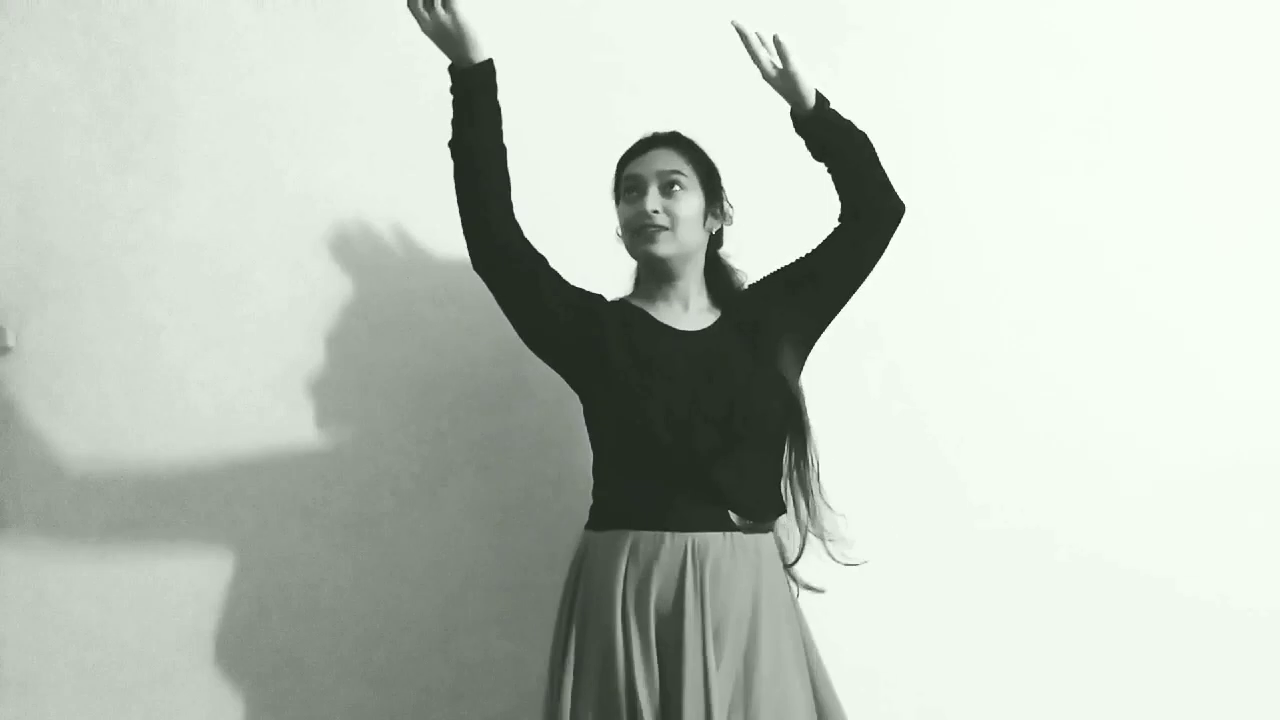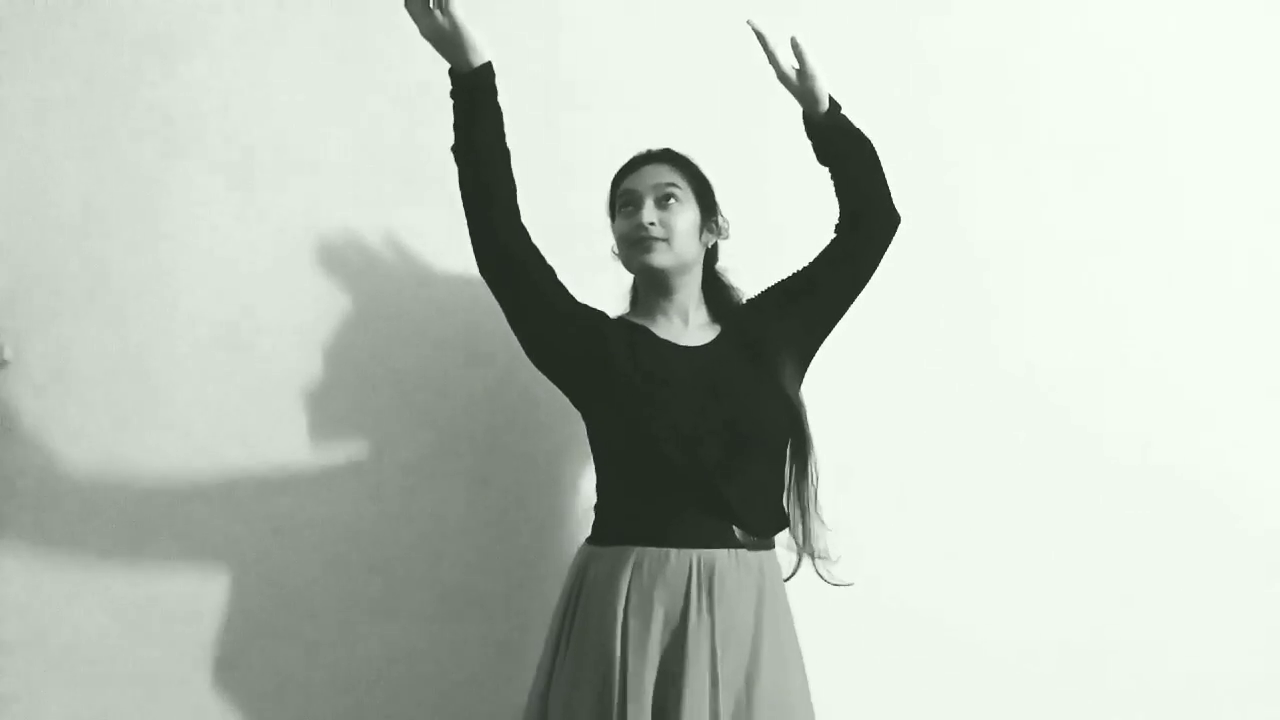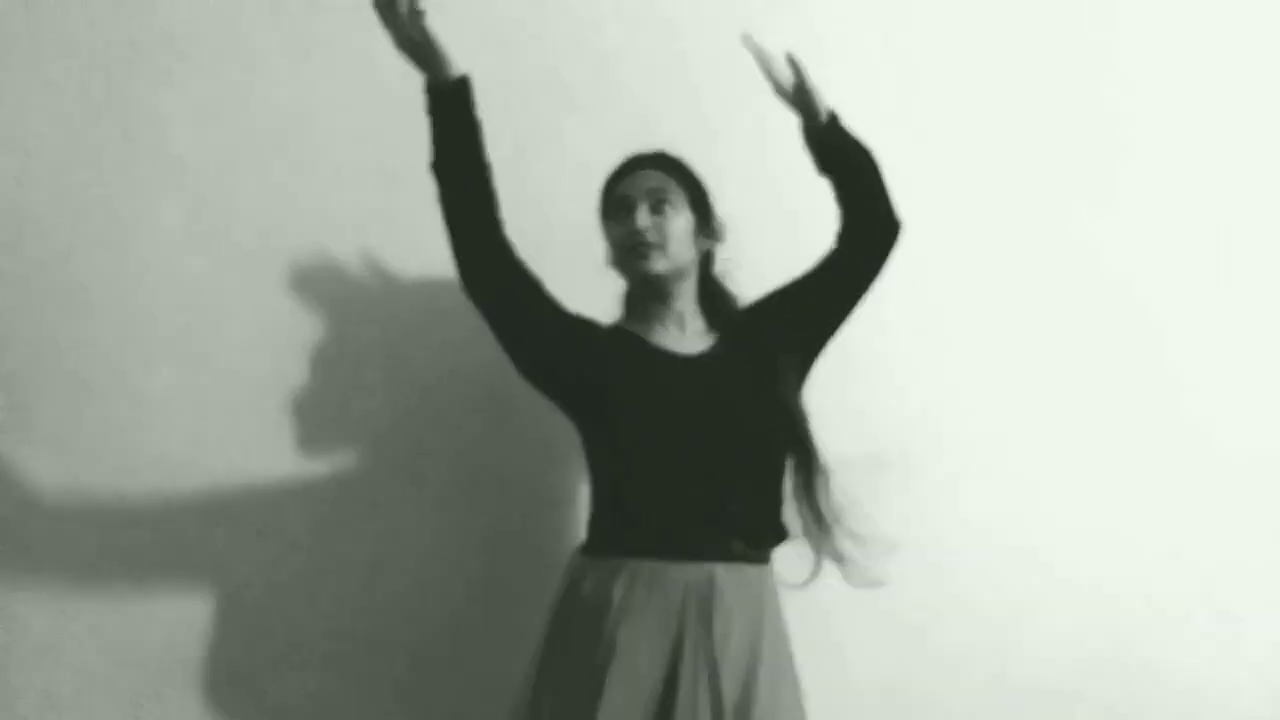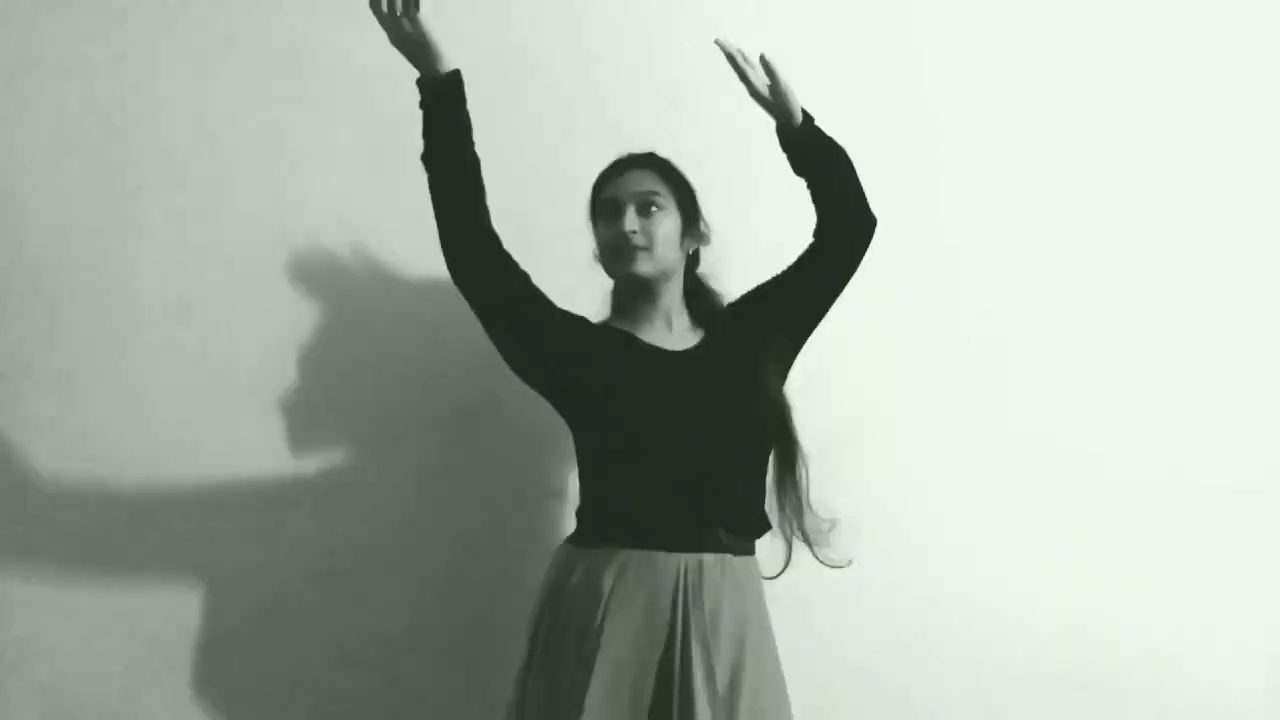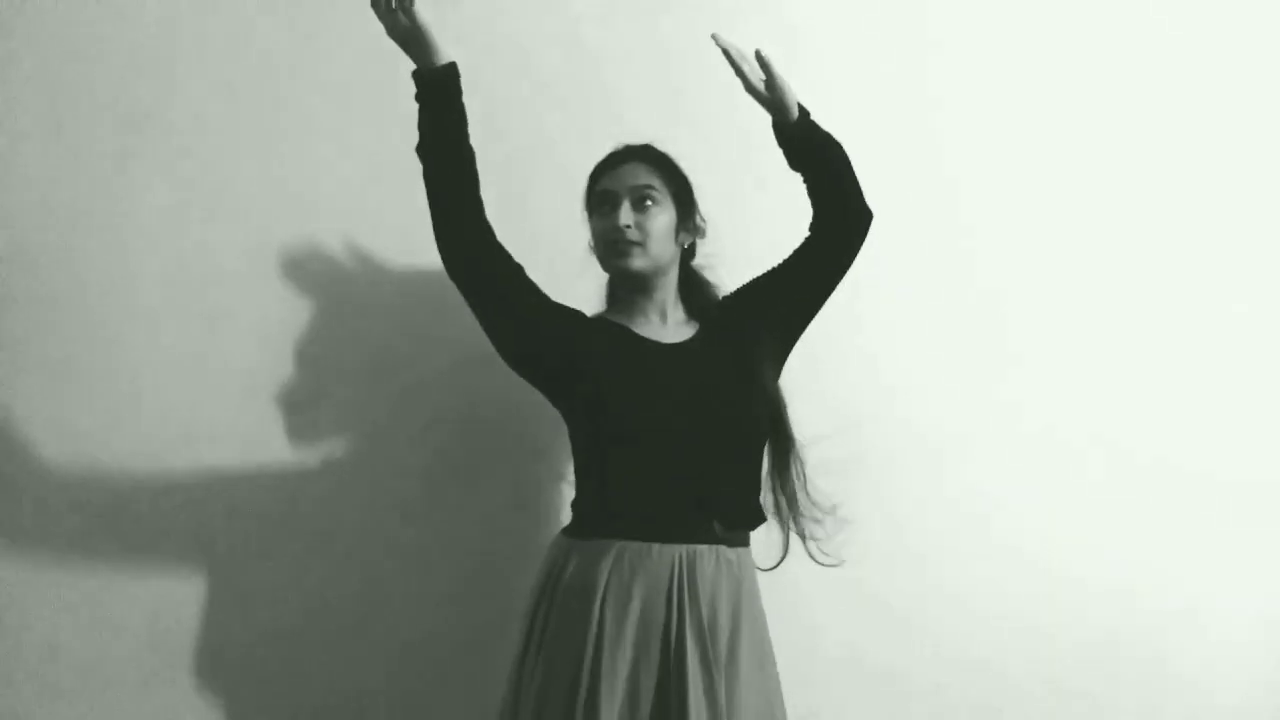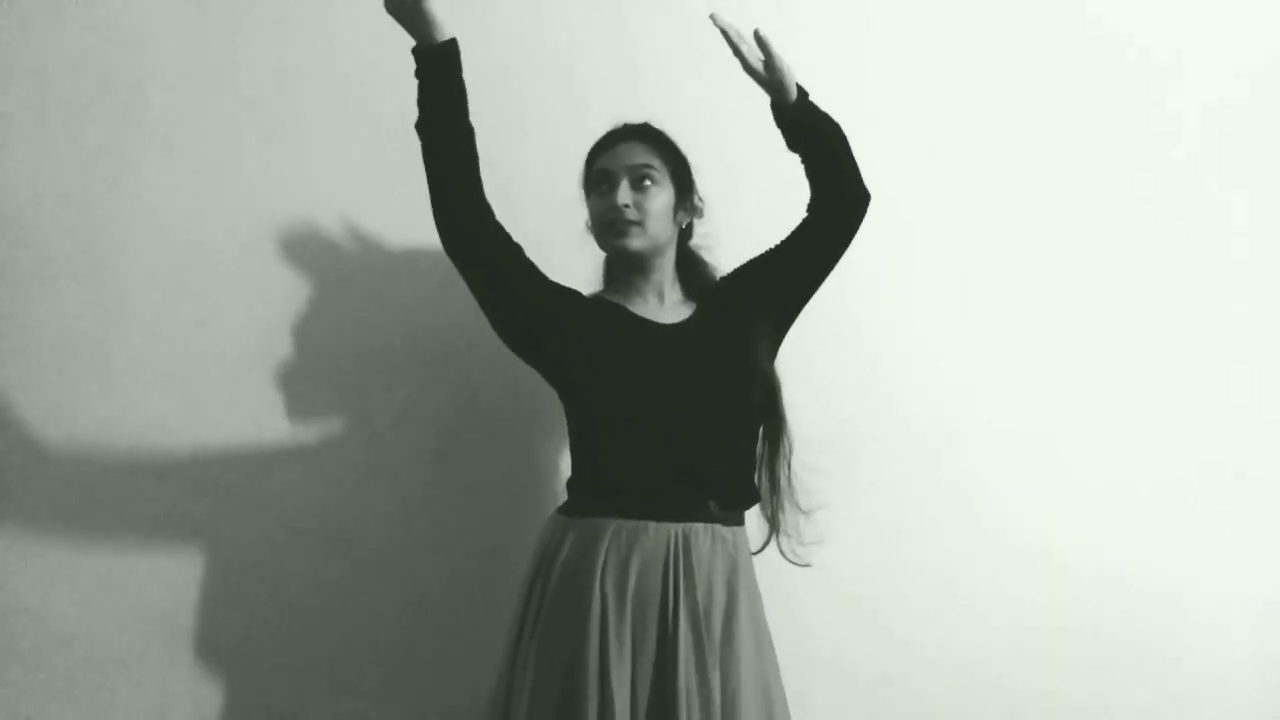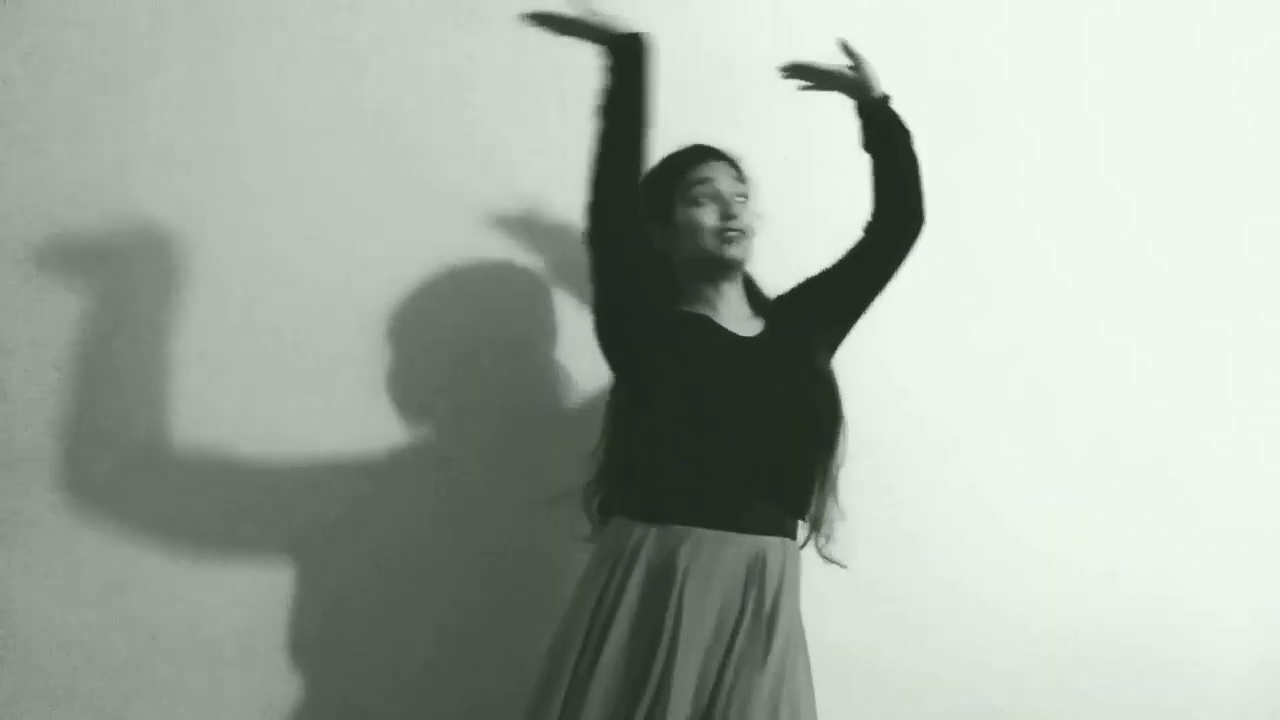
dt=0.7s
person 1, frame 1
left shoulder: (771, 318)
right shoulder: (595, 328)
left elbow: (876, 210)
right elbow: (493, 237)
left wrist: (805, 104)
right wrist: (472, 72)
left hip: (744, 593)
right hip: (628, 594)
person 1, frame 2
left shoulder: (769, 332)
right shoulder: (596, 345)
left elbow: (872, 221)
right elbow: (500, 241)
left wrist: (820, 110)
right wrist: (473, 76)
left hip: (743, 608)
right hip: (626, 602)
person 1, frame 3
left shoulder: (768, 340)
right shoulder: (588, 354)
left elbow: (873, 230)
right elbow: (483, 254)
left wrist: (817, 119)
right wrist: (446, 87)
left hip: (738, 620)
right hip: (619, 613)
person 1, frame 4
left shoulder: (751, 337)
right shoulder: (576, 349)
left elbow: (849, 227)
right elbow: (472, 248)
left wrist: (791, 120)
right wrist: (440, 82)
left hip: (720, 610)
right hip: (604, 604)
person 1, frame 5
left shoulder: (746, 329)
right shoulder: (571, 343)
left elbow: (845, 220)
right elbow: (466, 238)
left wrist: (789, 116)
right wrist: (436, 74)
left hip: (715, 599)
right hip: (598, 594)
person 1, frame 6
left shoulder: (741, 311)
right shoulder: (568, 321)
left elbow: (843, 201)
right elbow: (464, 217)
left wrist: (788, 98)
left hip: (710, 582)
right hip: (594, 578)
person 1, frame 7
left shoulder: (798, 327)
right shoulder: (642, 324)
left elbow: (897, 226)
right elbow: (612, 207)
left wrist: (873, 107)
right wrist: (626, 54)
left hip: (762, 592)
right hip: (655, 581)
